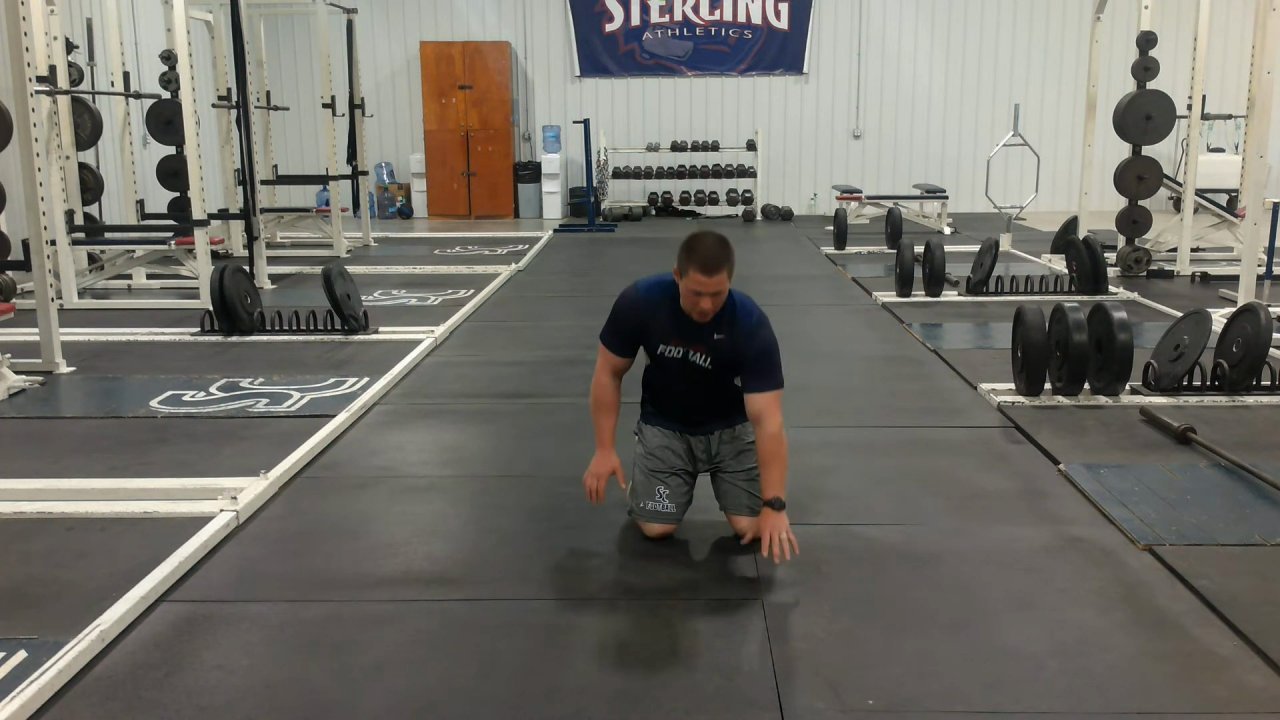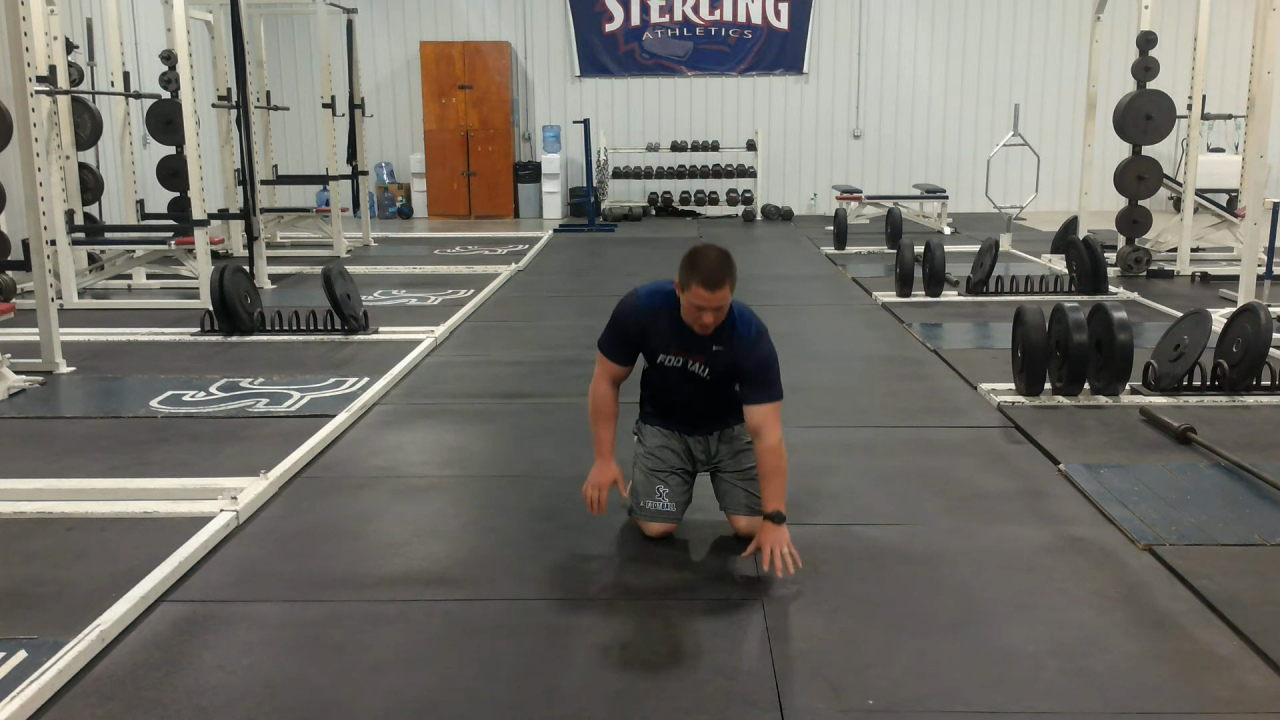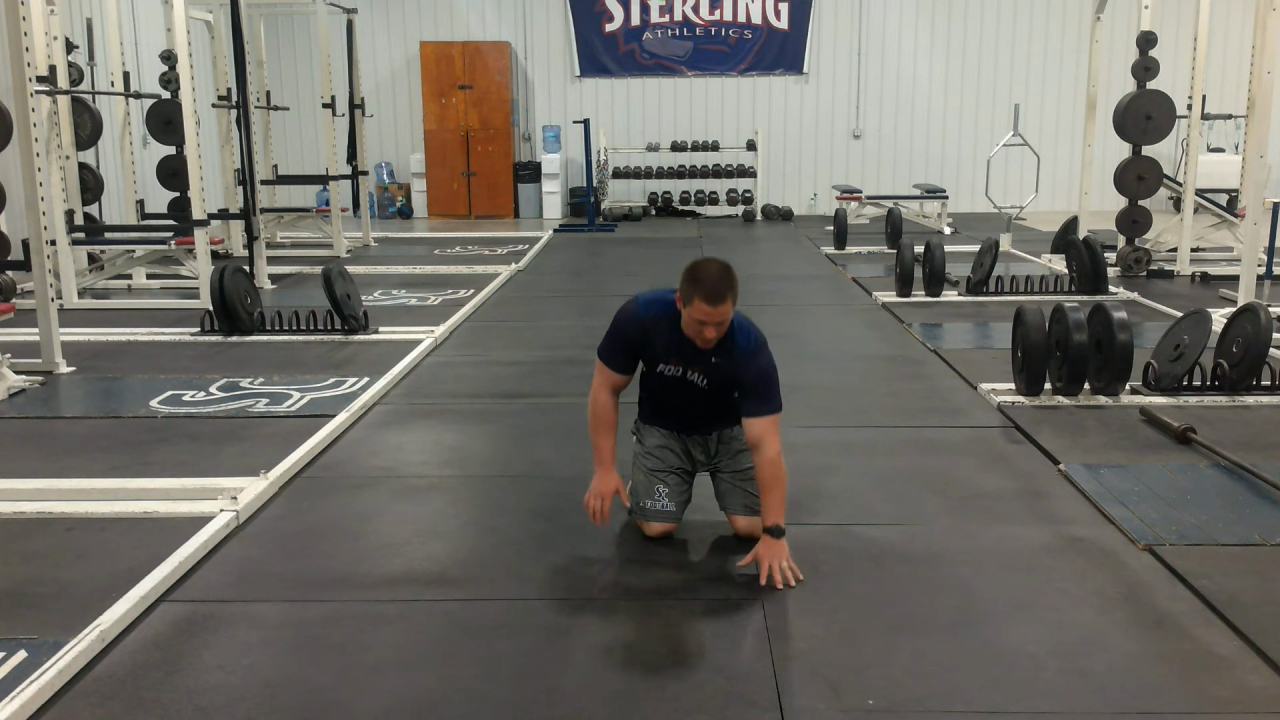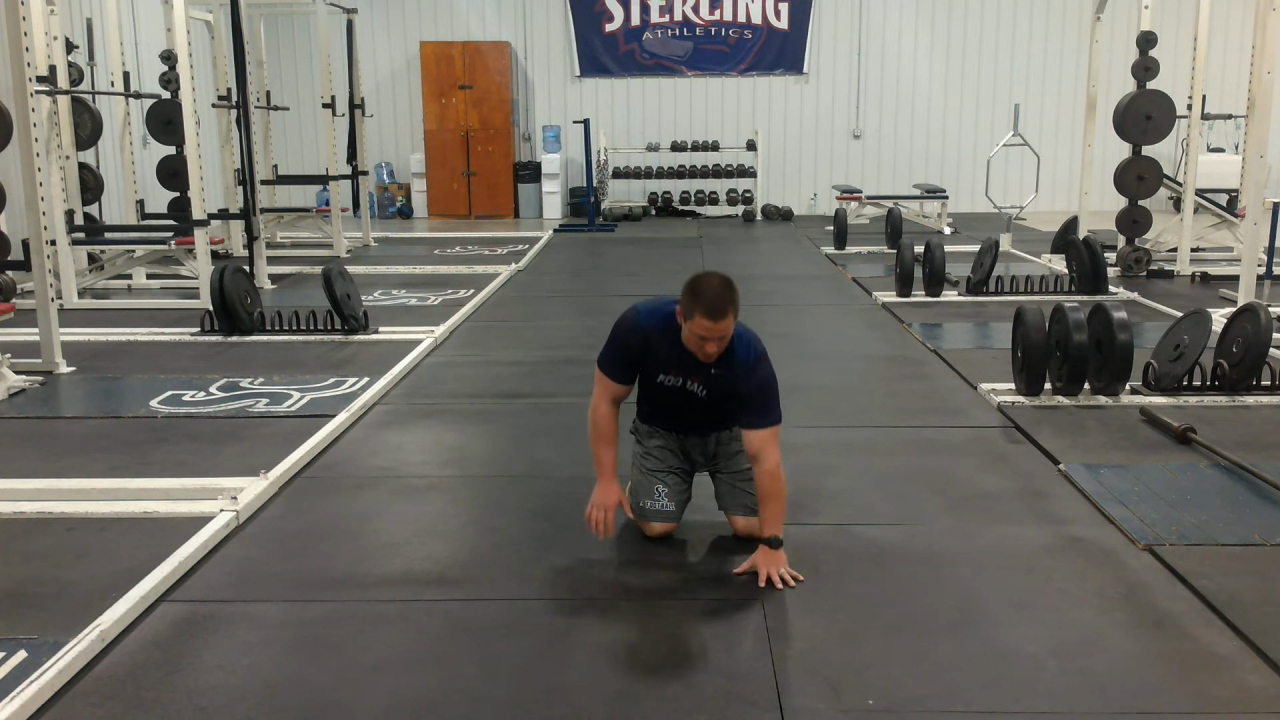
dt=0.1s
person 1, frame 1
left shoulder: (751, 326)
right shoulder: (639, 301)
left elbow: (767, 420)
right elbow: (608, 373)
left wrist: (774, 505)
right wrist: (604, 449)
left hip: (732, 427)
right hip: (665, 427)
left knee: (750, 526)
right knee: (655, 527)
left ankle: (716, 473)
right ankle: (659, 478)
person 1, frame 2
left shoulder: (751, 337)
right shoulder: (639, 309)
left elbow: (766, 433)
right elbow: (606, 382)
left wrist: (775, 519)
right wrist: (604, 459)
left hip: (729, 428)
right hip: (664, 426)
left knee: (750, 526)
right knee: (656, 526)
left ankle: (716, 477)
right ankle: (635, 480)
person 1, frame 3
left shoulder: (751, 348)
right shoulder: (639, 317)
left elbow: (766, 445)
right elbow: (605, 391)
left wrist: (773, 533)
right wrist: (605, 469)
left hip: (729, 429)
right hip: (662, 430)
left knee: (751, 525)
right knee: (655, 525)
left ankle: (715, 475)
right ankle: (637, 483)
person 1, frame 4
left shoulder: (751, 359)
right shoulder: (639, 325)
left elbow: (764, 456)
right elbow: (605, 402)
left wrist: (772, 543)
right wrist: (606, 481)
left hip: (727, 431)
right hip: (661, 430)
left knee: (750, 526)
right knee: (656, 526)
left ankle: (715, 476)
right ankle: (636, 485)
